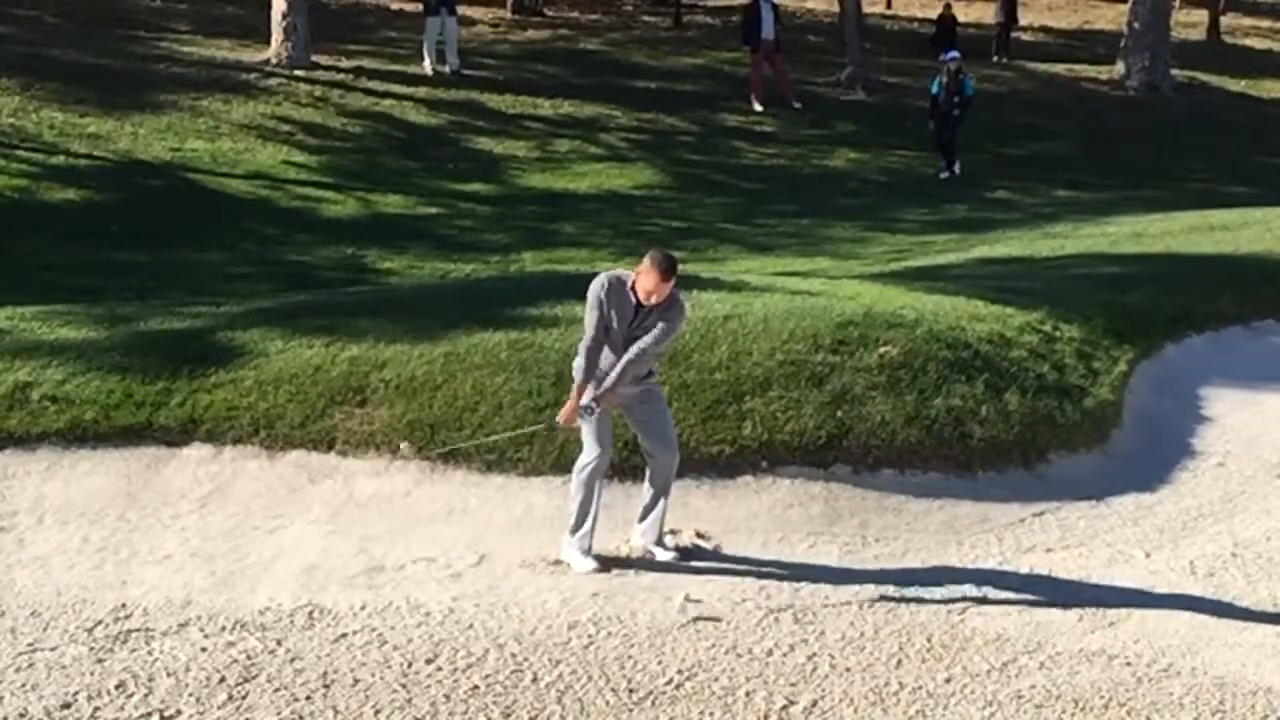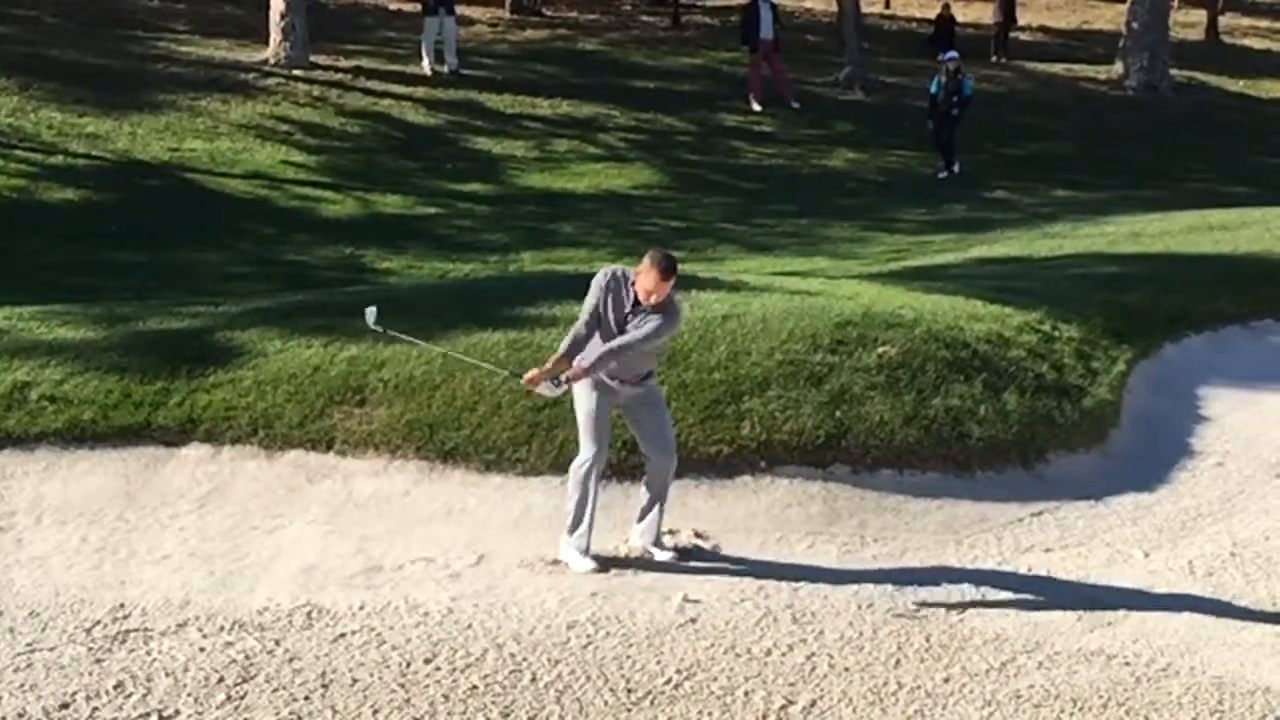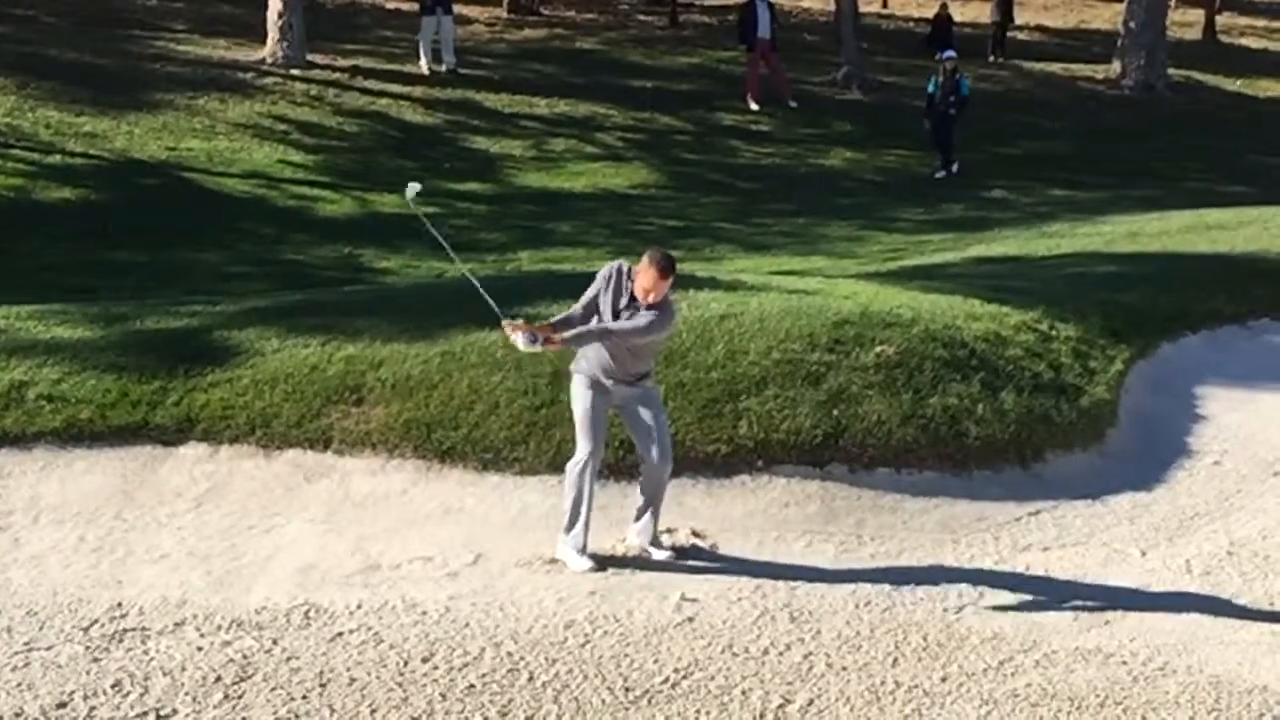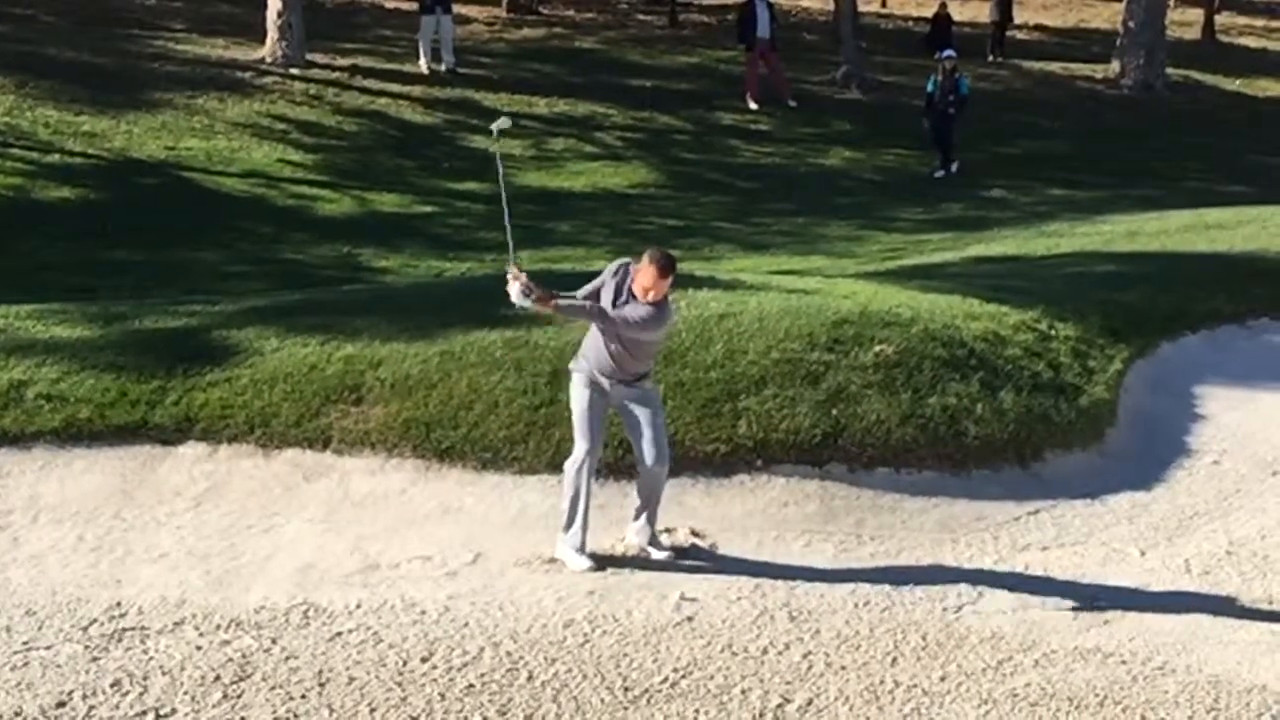
dt=0.3s
person 1, frame 1
left shoulder: (674, 309)
right shoulder: (605, 286)
left elbow: (638, 354)
right elbow: (592, 344)
left wrist: (604, 400)
right wrist: (576, 397)
left hip: (639, 382)
right hip: (595, 375)
left knee: (666, 454)
right knee: (597, 454)
left ankle: (647, 535)
right ankle: (576, 544)
person 1, frame 2
left shoulder: (669, 315)
right shoulder: (609, 279)
left elbow: (622, 348)
right elbow: (584, 328)
left wrist: (574, 375)
right wrist: (552, 365)
left hip: (639, 384)
right hip: (595, 379)
left knee: (664, 457)
right knee: (593, 454)
left ankle: (646, 534)
right ankle: (573, 544)
person 1, frame 3
left shoulder: (663, 316)
right shoulder: (614, 274)
left elbow: (607, 334)
right elbow: (580, 314)
left wrist: (554, 340)
right wrist: (540, 327)
left hip: (636, 385)
right hip: (592, 376)
left knee: (659, 460)
right knee: (589, 453)
left ankle: (643, 533)
right ankle: (571, 542)
person 1, frame 4
left shoulder: (657, 317)
right shoulder: (620, 270)
left elbow: (598, 316)
right elbow: (581, 299)
left wrist: (546, 304)
right wrist: (537, 290)
left hip: (634, 386)
right hip: (590, 376)
left knee: (656, 462)
right knee: (586, 453)
left ankle: (642, 532)
right ankle: (569, 542)
